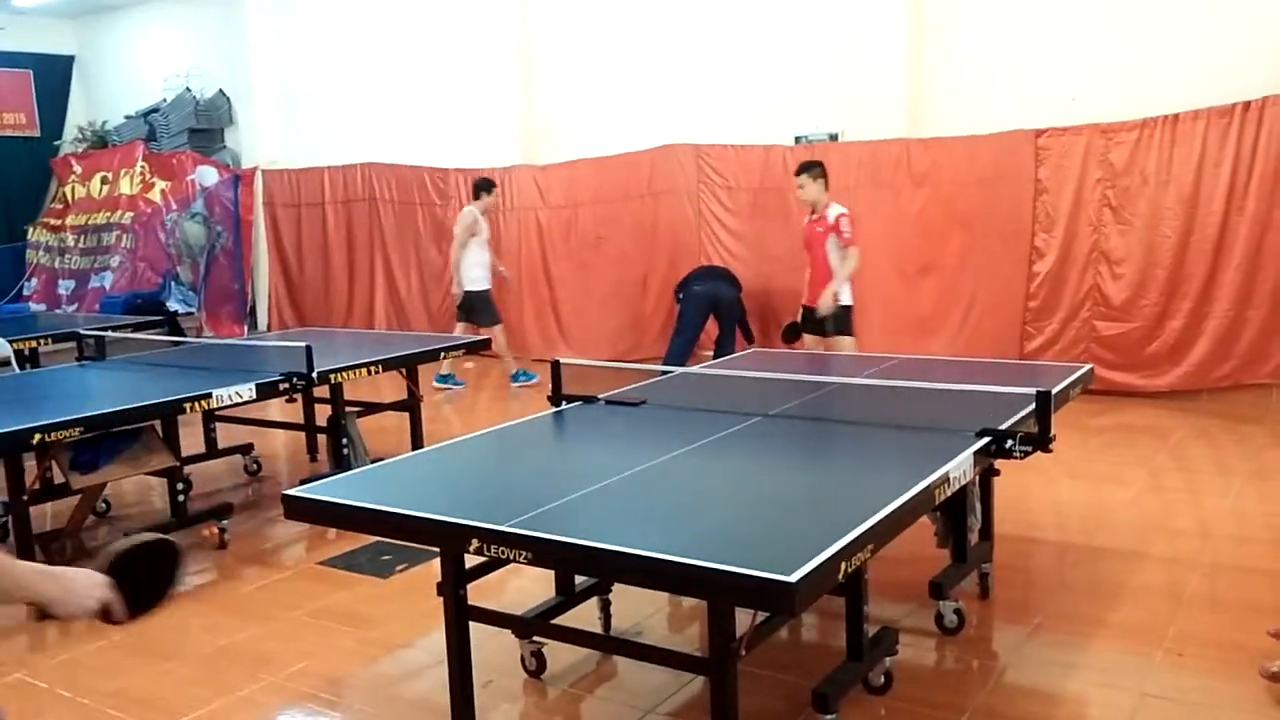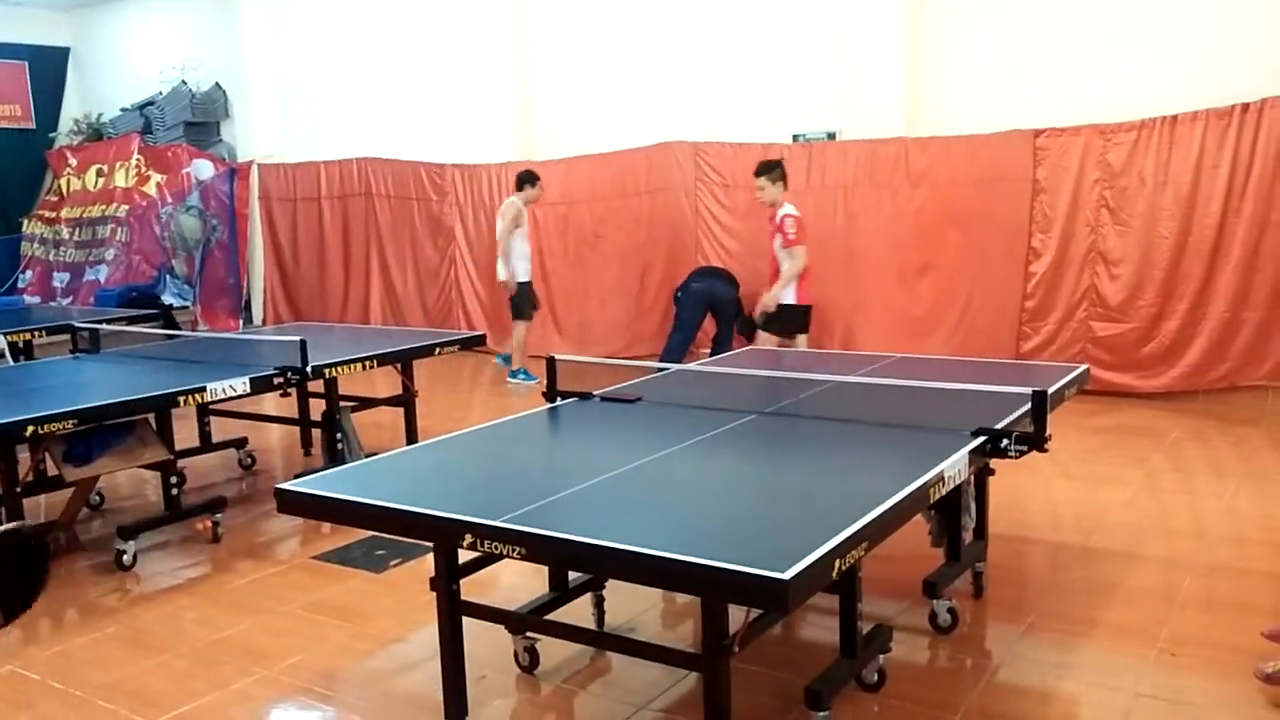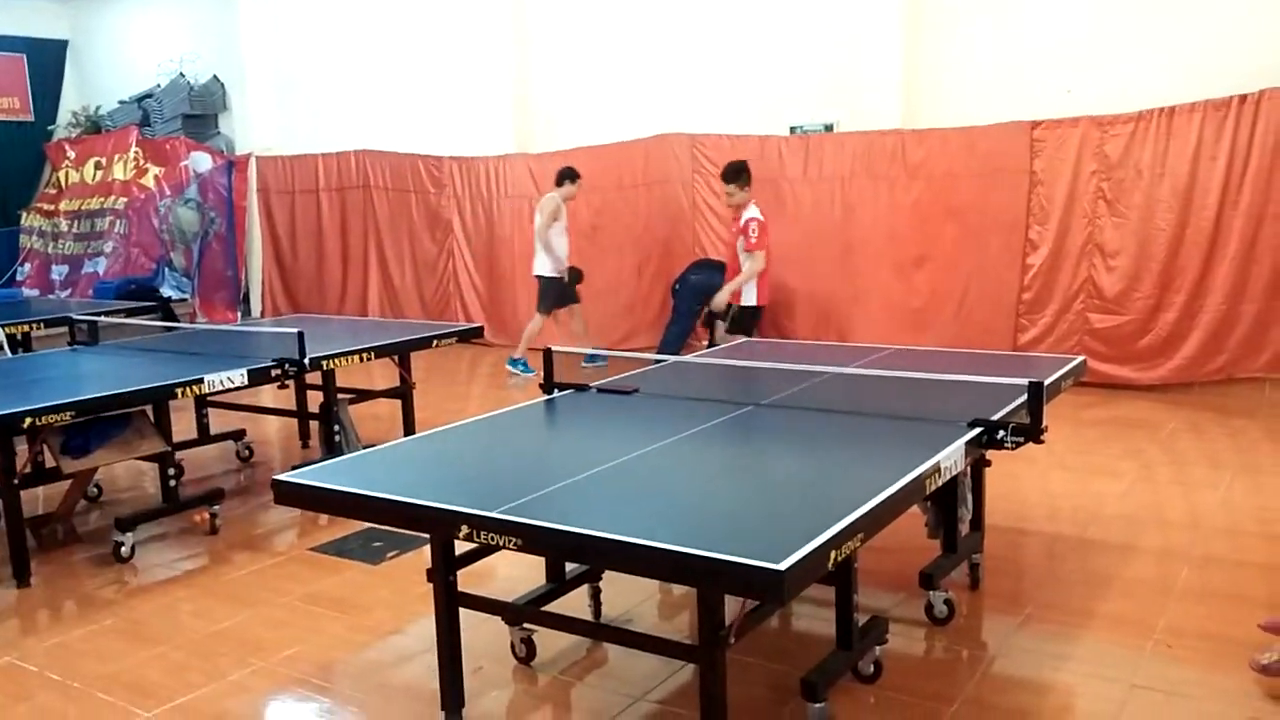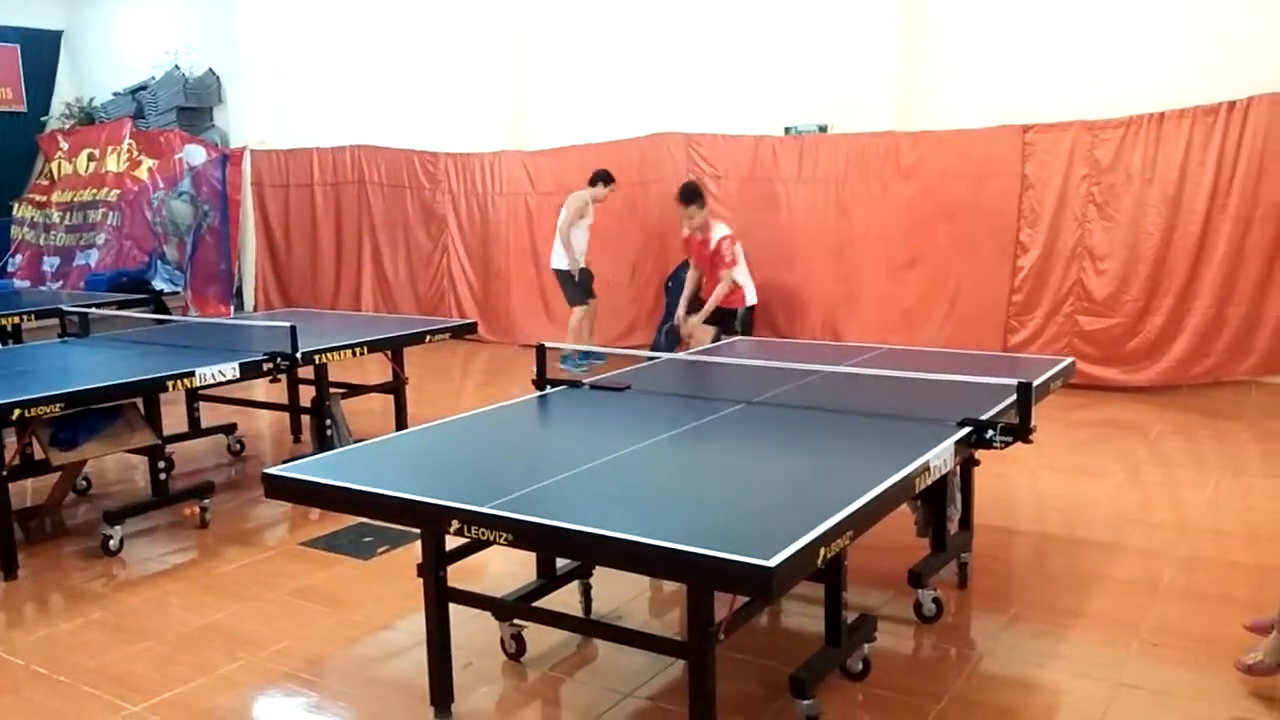
dt=0.3s
person 1, frame 1
left shoulder: (479, 217)
right shoulder: (469, 216)
right elbow: (455, 251)
left wrist: (498, 267)
right wrist: (456, 284)
left hip: (475, 285)
right hip: (474, 286)
left knee: (462, 329)
right knee: (496, 328)
left ankle: (444, 374)
right ankle: (515, 373)
person 1, frame 2
left shoulder: (518, 208)
right shoulder: (513, 207)
right elbow: (503, 242)
left wrist: (519, 272)
right wrist: (510, 275)
left hip: (520, 274)
right hip: (515, 276)
left knee: (525, 318)
right knee: (523, 321)
left ankle: (508, 355)
right ankle: (516, 370)
person 1, frame 3
left shoulder: (558, 203)
right shoulder: (552, 201)
right elbow: (541, 233)
right wrist: (558, 262)
left hip: (558, 270)
right hip: (549, 271)
left knee: (576, 309)
right knee: (542, 316)
left ankle: (588, 355)
right ankle: (516, 359)
person 1, frame 4
left shoulder: (587, 202)
right shoulder: (580, 199)
right elbow: (563, 228)
left wrist: (581, 262)
right wrist: (573, 260)
left hip: (576, 264)
right hip: (565, 265)
left knee: (590, 304)
right knee: (581, 308)
left ankle: (585, 351)
right ankle: (567, 355)
person 2, frame 1
left shoulder: (838, 216)
right shoulder: (808, 221)
left elbow: (852, 261)
left wrist: (829, 292)
right wrist: (804, 305)
left hip: (836, 300)
right hip: (813, 301)
person 2, frame 2
left shoulder: (787, 217)
right shoulder: (779, 217)
left elbow: (800, 261)
left wrist: (773, 292)
right wrist: (767, 298)
left hip: (787, 300)
person 2, frame 3
left shoulder: (752, 219)
right shoulder: (739, 215)
left elbow: (758, 265)
left wrist: (726, 291)
right wrist: (725, 291)
left hip: (747, 298)
right hip: (734, 296)
right knee: (721, 344)
person 2, frame 4
left shoulder: (722, 237)
right shoulder: (689, 234)
left elbow: (725, 283)
left wrist: (700, 317)
right wrist: (683, 303)
left hip: (738, 302)
right hip: (710, 300)
